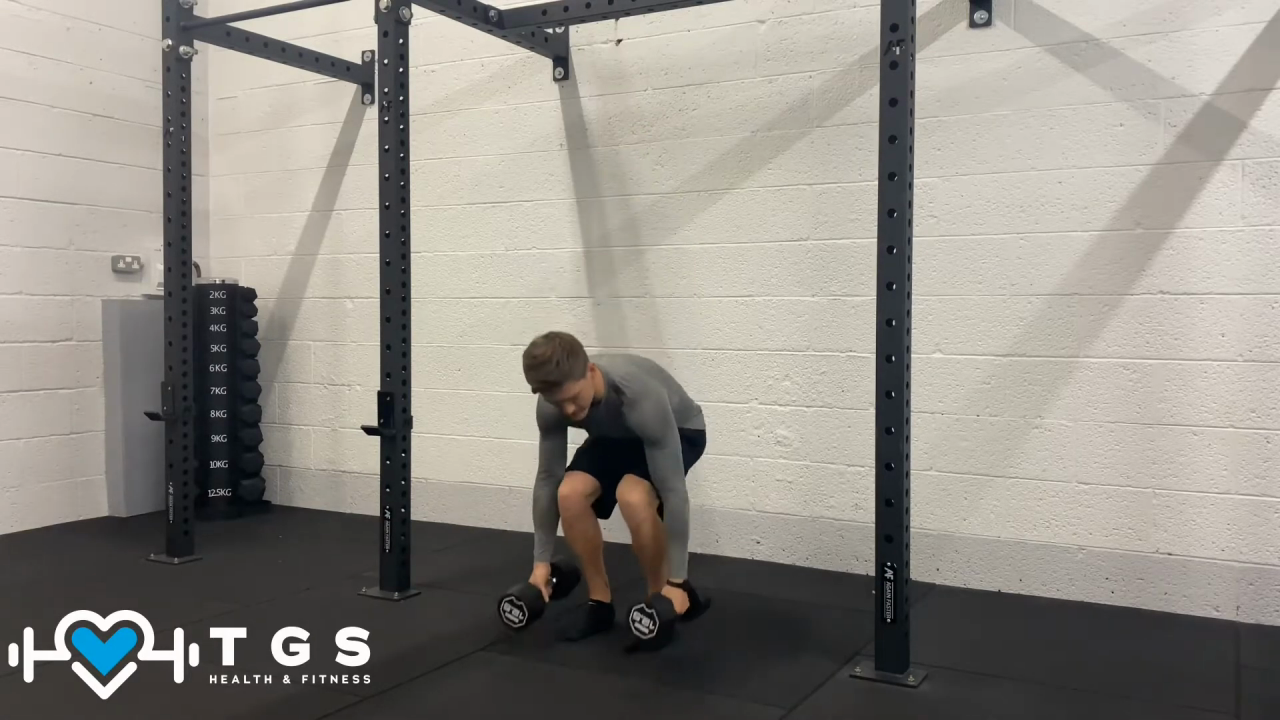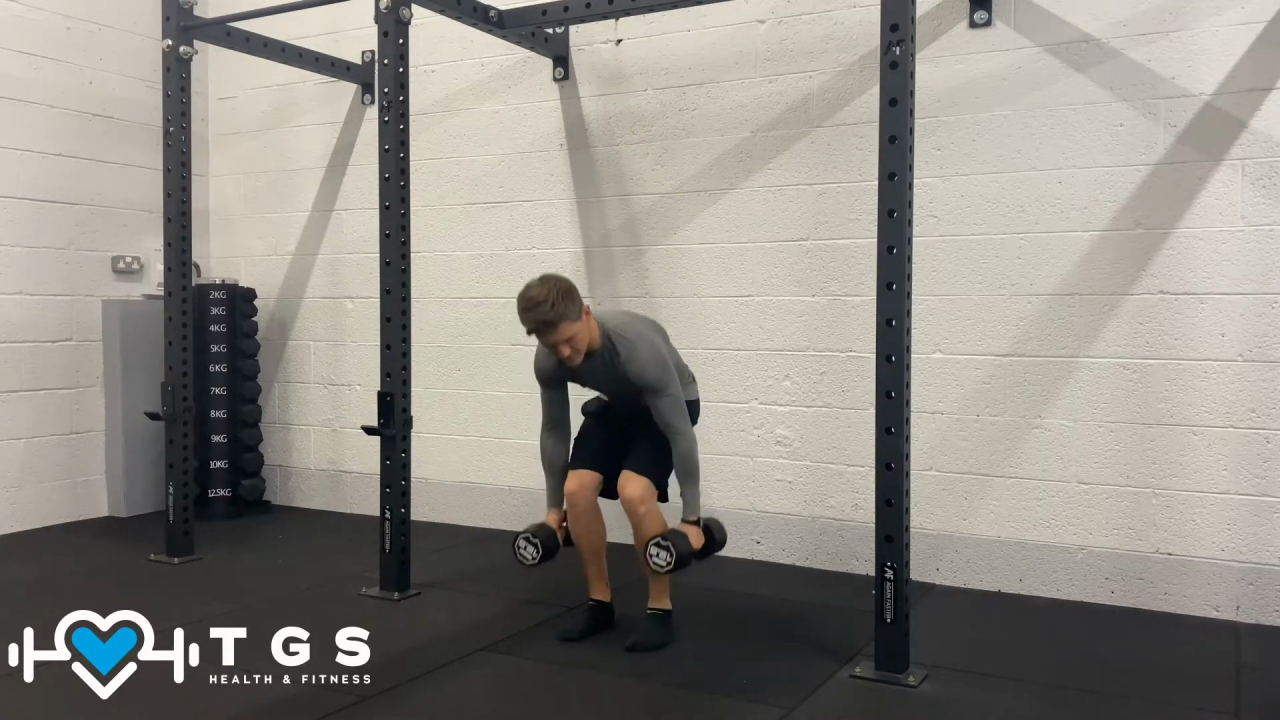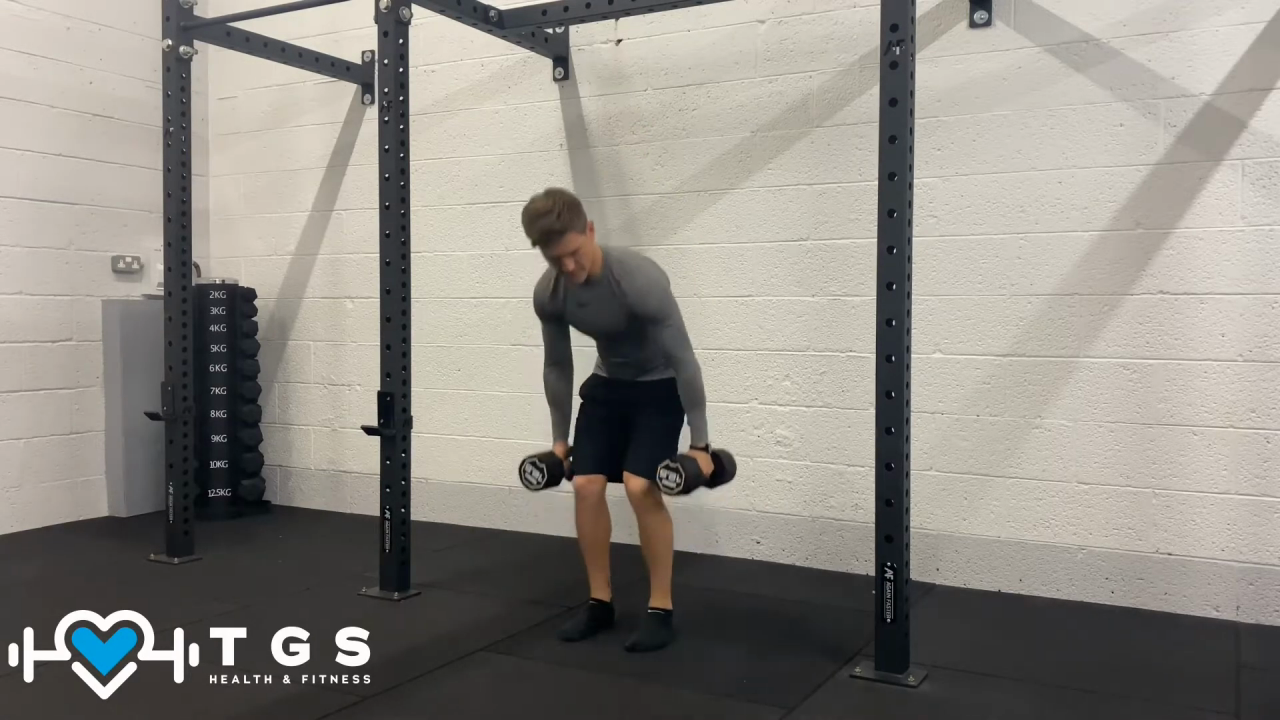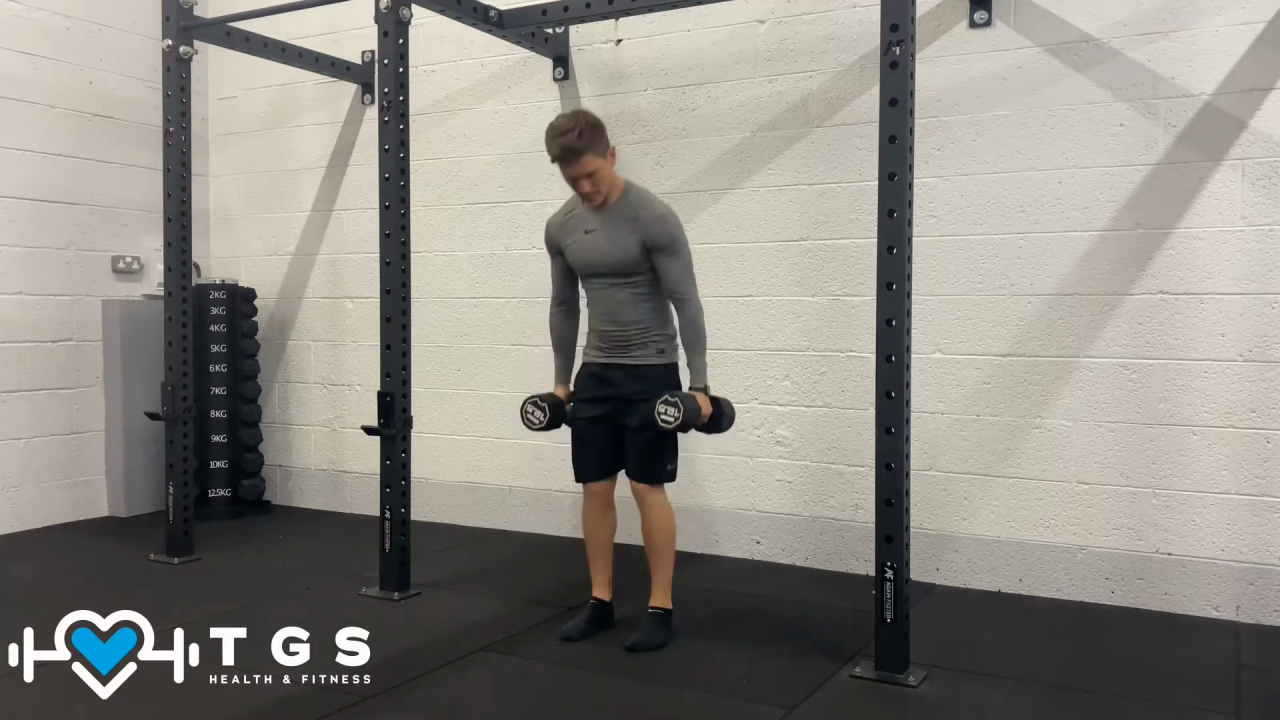
dt=0.2s
person 1, frame 1
left shoulder: (643, 399)
right shoulder: (551, 406)
left elbow: (672, 491)
right elbow: (547, 479)
left wrist: (675, 580)
right wrist: (542, 560)
left hip: (680, 432)
right hip: (615, 436)
left knee: (633, 497)
right knee: (572, 495)
right ankle: (599, 602)
person 1, frame 2
left shoulder: (639, 347)
right shoulder: (548, 360)
left elbow: (680, 433)
right elbow: (554, 428)
left wrist: (690, 518)
right wrist: (553, 506)
left hip: (672, 406)
right hip: (613, 405)
left knee: (635, 492)
right knee: (579, 490)
left ankle: (661, 609)
right ankle: (600, 602)
person 1, frame 3
left shoulder: (640, 281)
right shoulder: (548, 293)
left elbow: (683, 363)
right elbow: (557, 366)
left wrist: (699, 445)
right wrist: (560, 437)
left hip: (659, 384)
right hip: (608, 381)
left knee: (640, 486)
right knee: (585, 488)
left ankle: (662, 609)
right ankle: (600, 600)
person 1, frame 4
left shoulder: (653, 219)
right shoulder: (559, 227)
left elbow: (687, 304)
left wrist: (698, 386)
right wrist: (561, 380)
left hip: (652, 371)
right hip: (595, 372)
left knee: (647, 486)
right knee: (594, 487)
left ankle: (661, 609)
right ankle: (600, 601)
